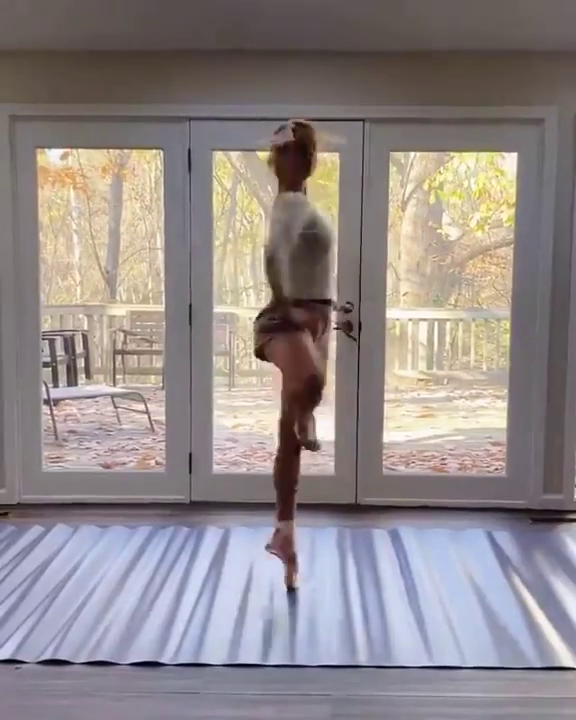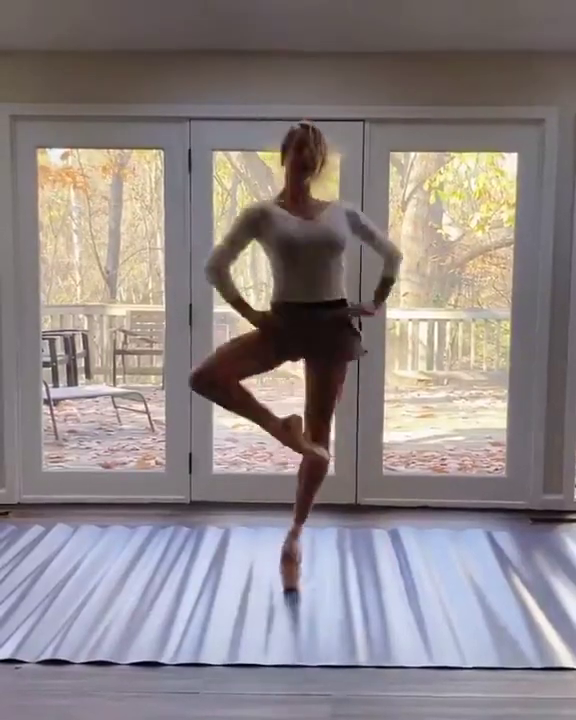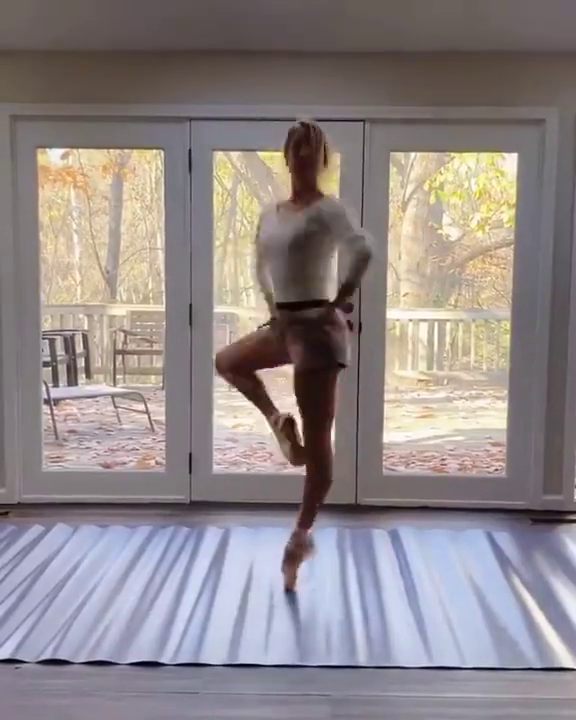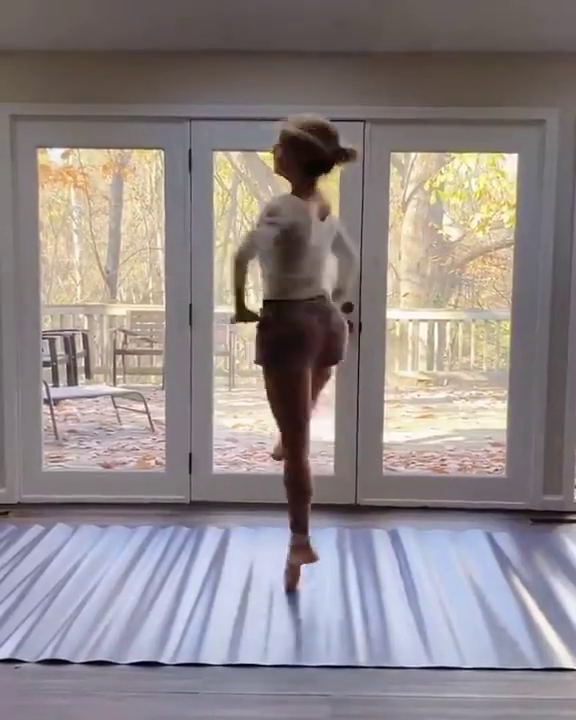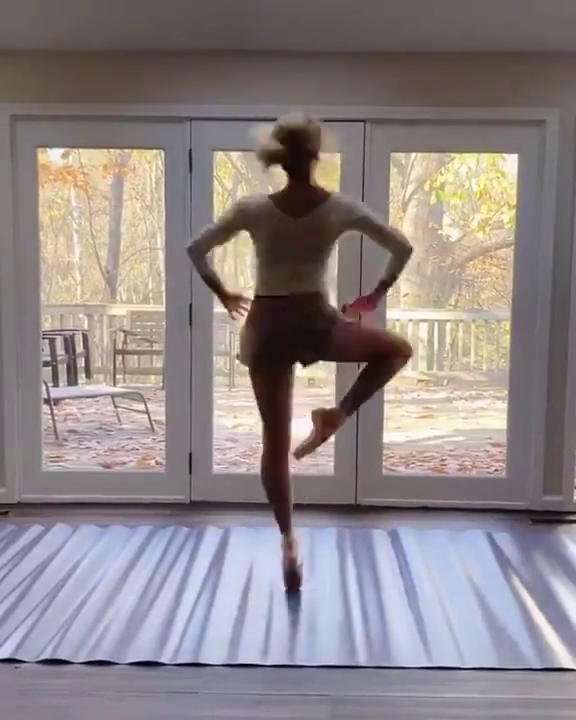
dt=0.1s
person 1, frame 1
left shoulder: (298, 205)
right shoulder: (292, 204)
right elbow: (276, 251)
right wrist: (287, 307)
left hip: (311, 320)
right hip: (288, 322)
left knee: (293, 431)
left ankle: (284, 531)
person 1, frame 2
left shoulder: (342, 213)
right shoulder: (261, 214)
left elbow: (391, 253)
right elbow: (215, 266)
left wrist: (375, 303)
right wrist: (251, 314)
left hip: (331, 325)
right hip: (283, 326)
left knee: (318, 442)
right knee: (205, 377)
left ankle: (295, 535)
right ankle: (282, 428)
person 1, frame 3
left shoulder: (330, 207)
right shoulder: (275, 211)
left elbow: (365, 249)
left wrist: (336, 305)
right wrist: (275, 303)
left hip: (314, 327)
right hip: (285, 323)
left knee: (319, 448)
left ankle: (301, 536)
right ankle: (282, 422)
person 1, frame 4
left shoulder: (280, 210)
right shoulder: (324, 209)
left elbow: (243, 255)
right elbow: (349, 256)
left wrist: (243, 307)
left hip: (287, 326)
right hip: (324, 320)
left knee: (296, 447)
left ankle: (300, 544)
person 1, frame 5
left shoulder: (253, 207)
right shoulder: (340, 206)
left elbow: (196, 250)
right elbow: (402, 247)
left wrist: (222, 294)
right wrist: (377, 293)
left hip: (266, 326)
right hip: (311, 322)
left knee: (276, 447)
right knee: (397, 350)
left ankle: (289, 545)
right ankle: (335, 416)
